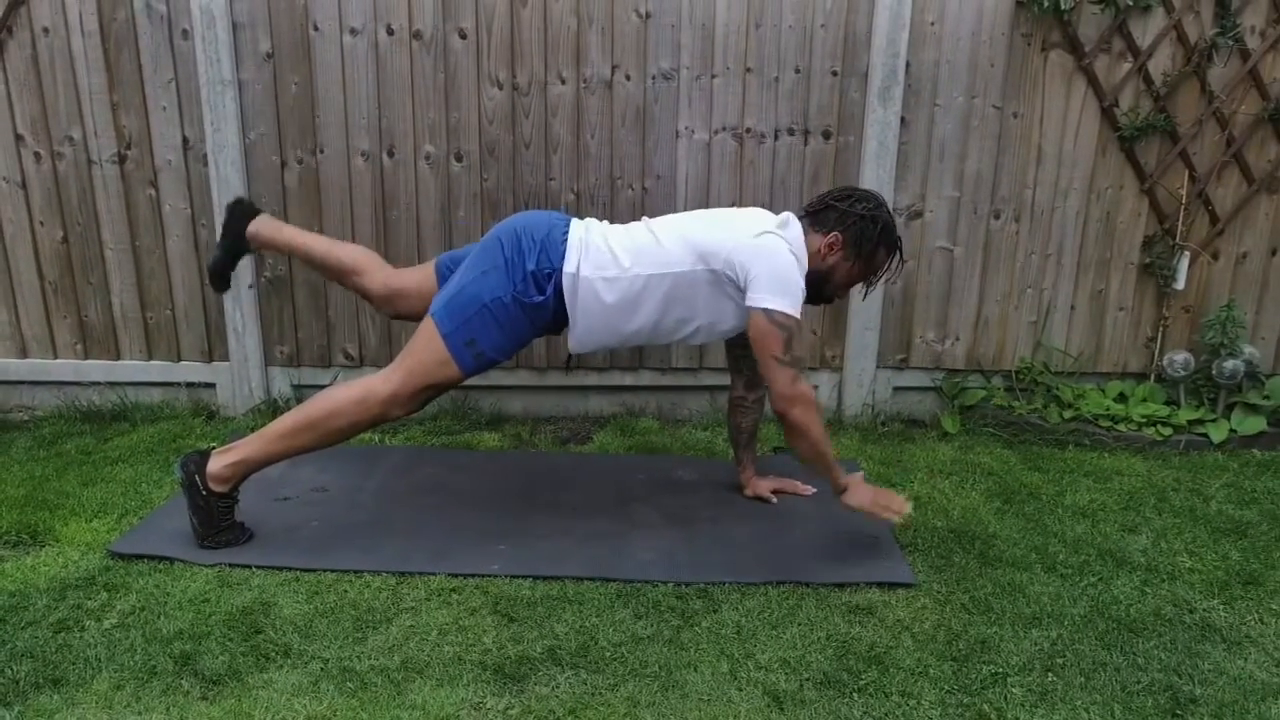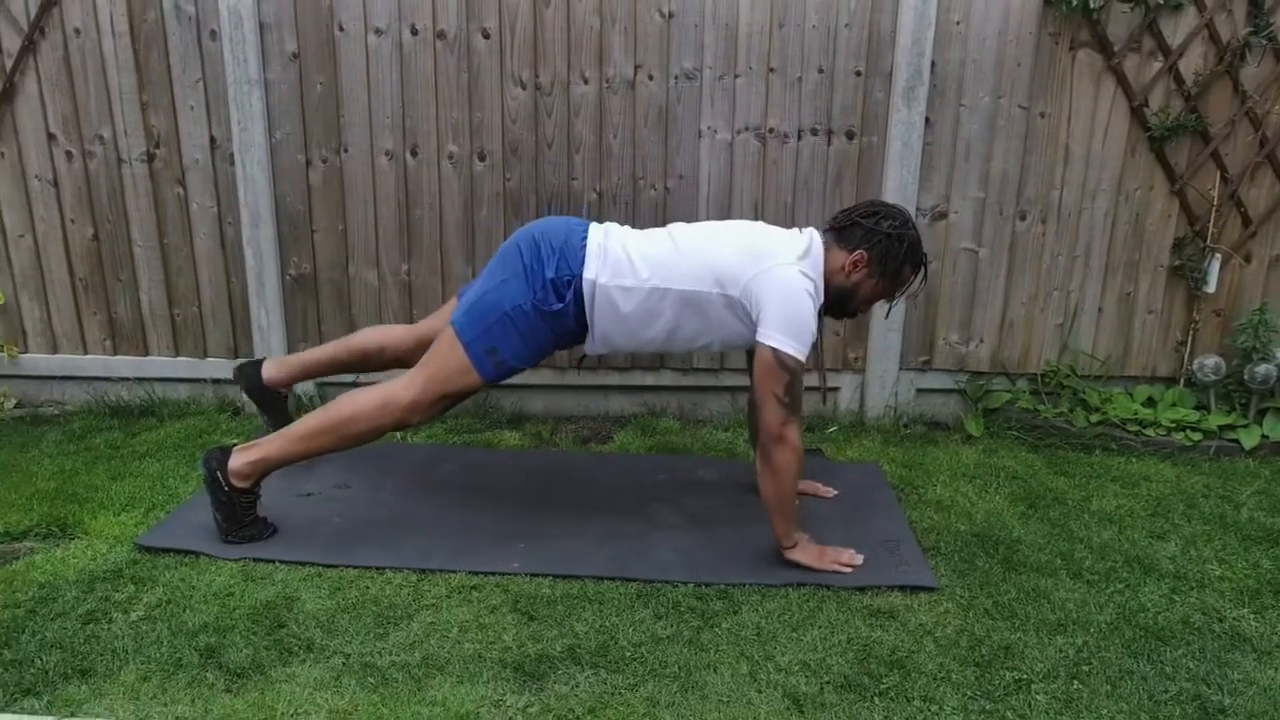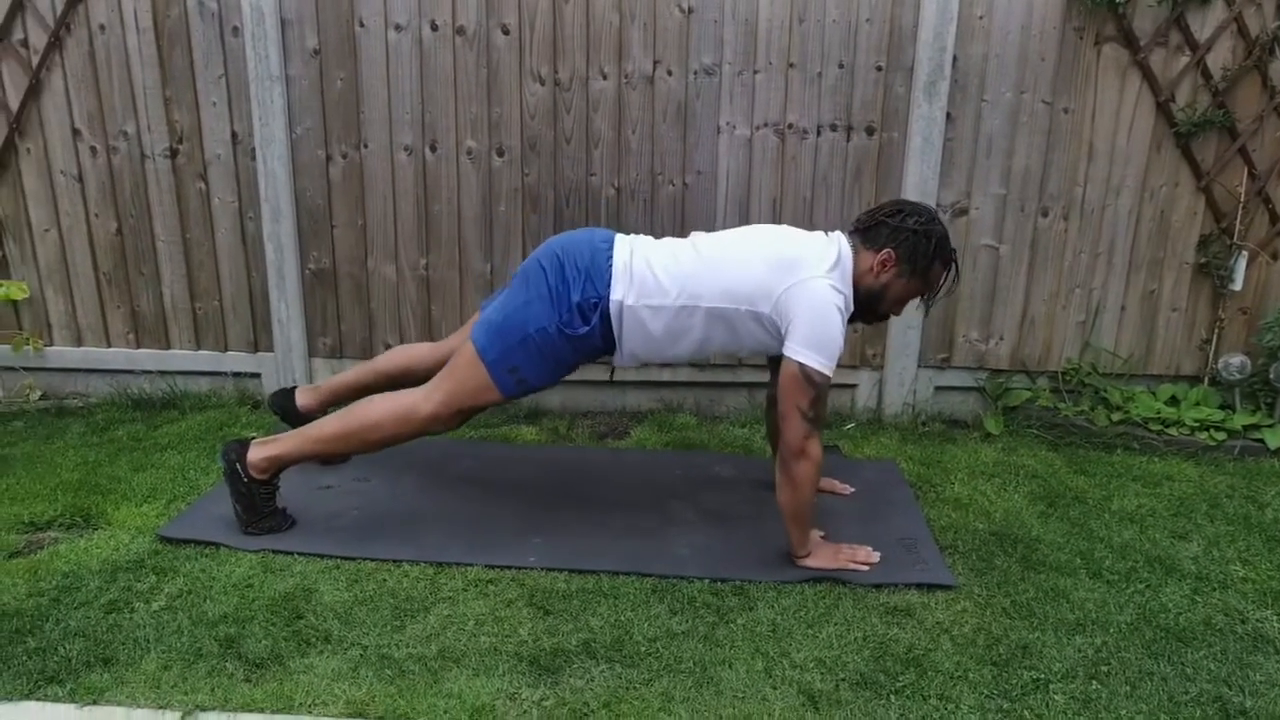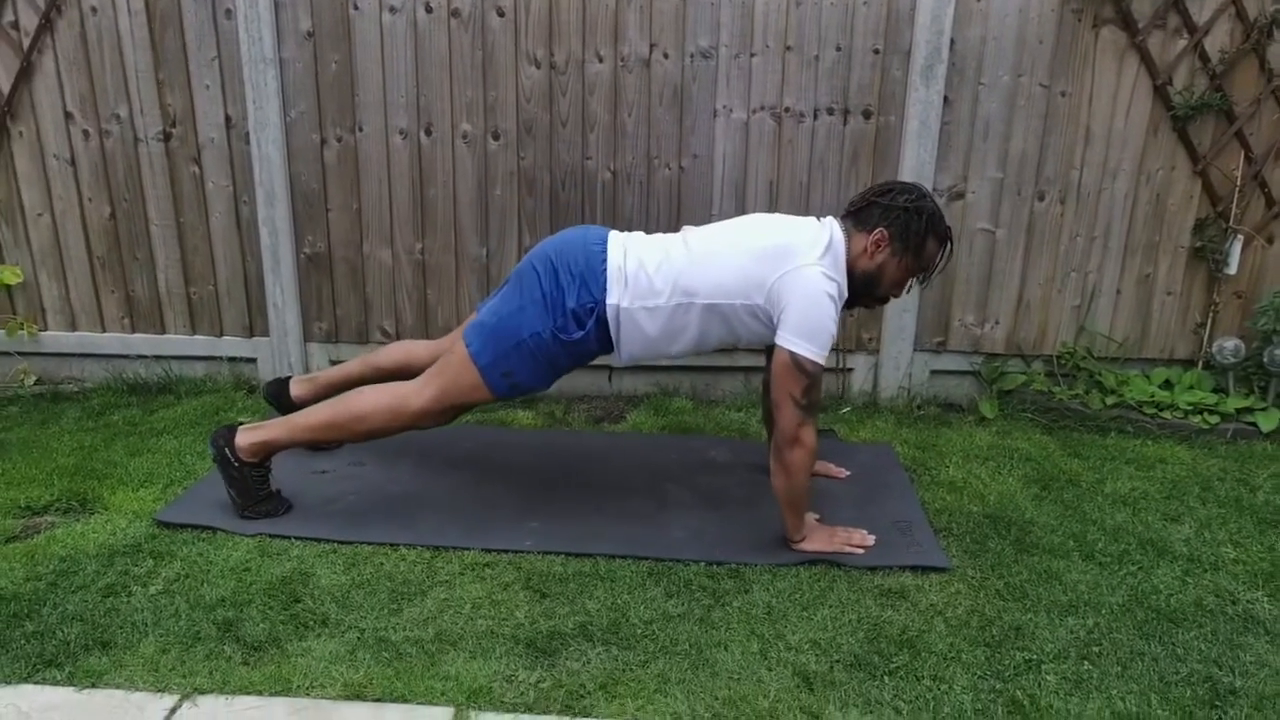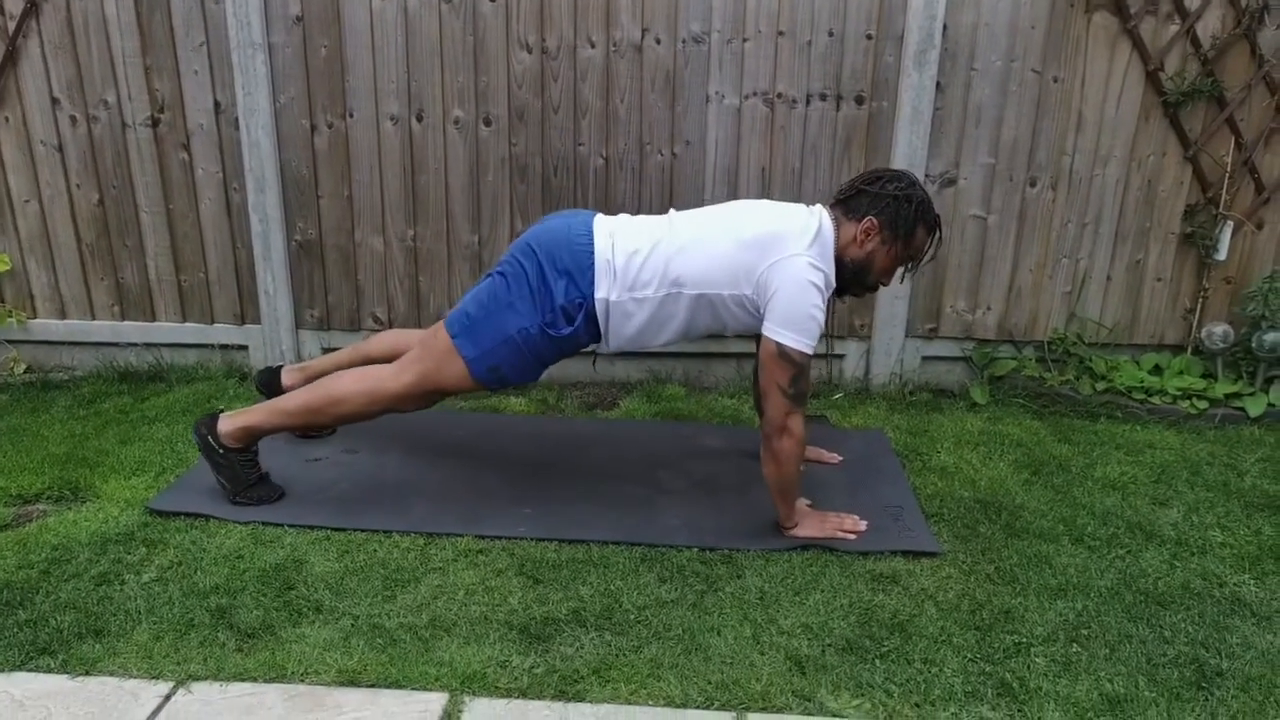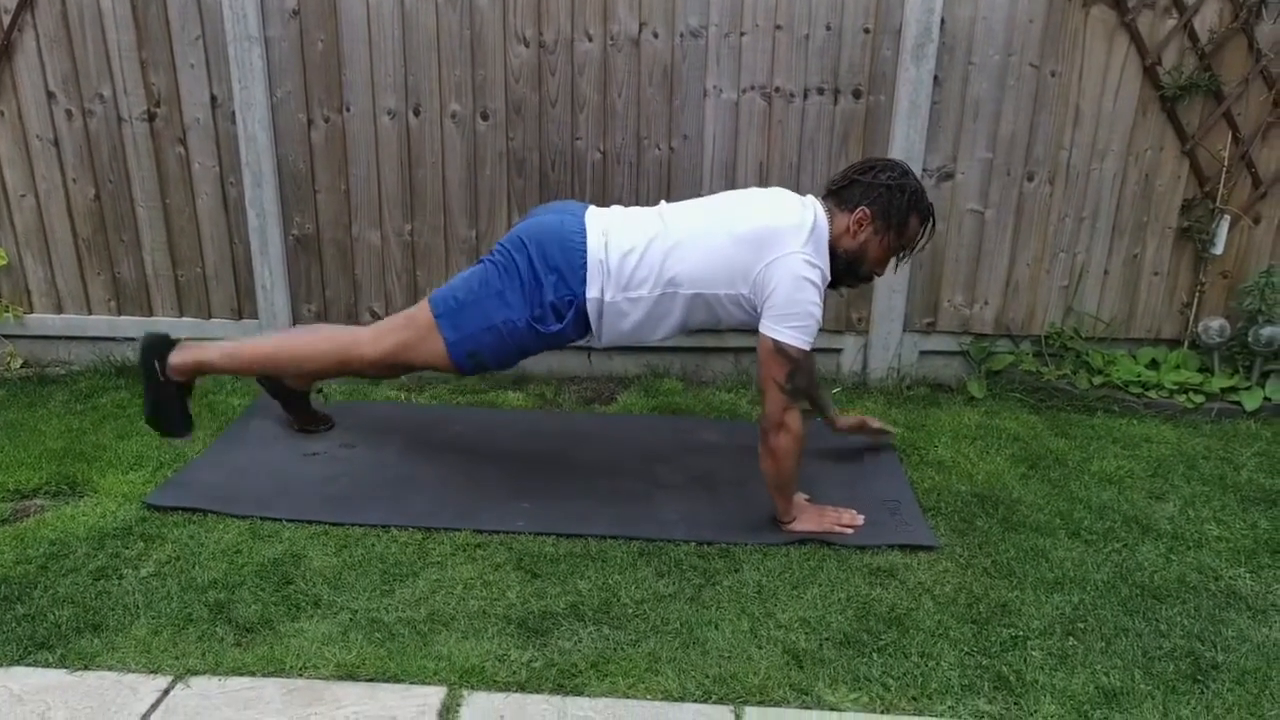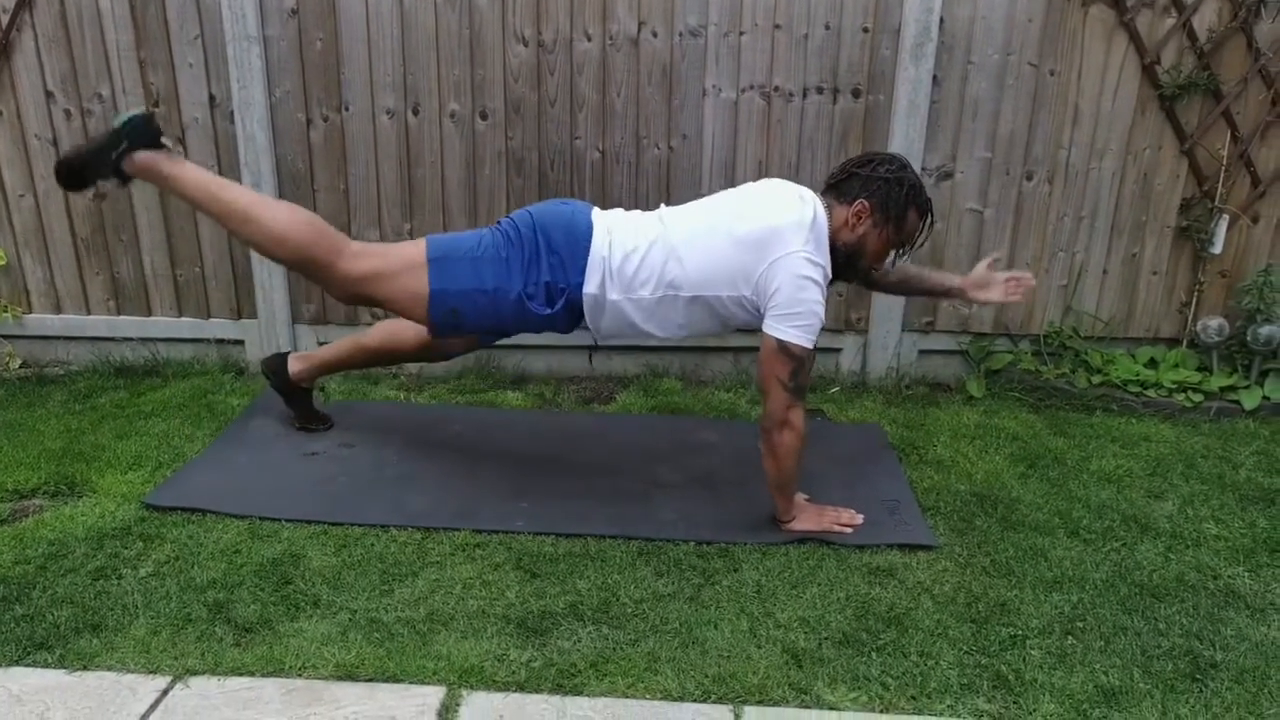
dt=0.3s
person 1, frame 1
left shoulder: (752, 256)
right shoulder: (776, 258)
left elbow: (747, 376)
right elbow: (788, 392)
left wrist: (747, 470)
right wrist: (844, 483)
left hip: (544, 253)
right hip: (537, 268)
left knee: (384, 285)
right knee: (394, 391)
left ankle: (254, 228)
right ankle: (217, 473)
person 1, frame 2
left shoulder: (785, 257)
right shoulder: (794, 288)
left elbow: (762, 395)
right elbow: (779, 425)
left wrist: (776, 473)
right wrist: (793, 541)
left hip: (563, 255)
right hip: (557, 273)
left knee: (419, 339)
right knee: (419, 394)
left ankle: (271, 374)
right ankle: (242, 466)
person 1, frame 3
left shoulder: (812, 258)
right shoulder: (823, 299)
left elbow: (780, 397)
right elbow: (800, 438)
left wrist: (795, 470)
right wrist: (805, 545)
left hip: (586, 267)
right hip: (583, 294)
left knee: (446, 358)
right knee: (441, 403)
left ankle: (307, 400)
right ankle: (260, 459)
person 1, frame 4
left shoulder: (807, 242)
right shoulder: (817, 288)
left elbow: (778, 392)
right elbow: (795, 426)
left wrist: (791, 455)
right wrist: (802, 529)
left hip: (587, 265)
right hip: (580, 295)
left knee: (445, 355)
right knee: (432, 399)
left ankle: (301, 389)
right ankle: (250, 444)
person 1, frame 5
left shoulder: (796, 229)
right shoulder: (803, 277)
right elbow: (781, 411)
left wrist: (784, 442)
right wrist: (792, 514)
left hip: (573, 247)
right hip: (570, 288)
left knee: (433, 346)
right knee: (417, 379)
left ankle: (292, 378)
right ankle: (235, 429)
person 1, frame 6
left shoulder: (791, 215)
right shoulder: (800, 272)
left elbow: (785, 336)
right elbow: (778, 414)
left wrist: (833, 411)
right wrist: (792, 508)
left hip: (565, 241)
right hip: (560, 284)
left knee: (407, 343)
right knee: (387, 344)
left ankle: (296, 376)
right ankle: (182, 359)
person 1, frame 7
left shoulder: (799, 205)
right shoulder: (798, 271)
left elbow: (856, 273)
right elbow: (782, 412)
left wrist: (958, 285)
right wrist: (790, 511)
left hip: (564, 240)
right hip: (556, 274)
left knee: (433, 340)
right knee: (349, 267)
left ankle: (297, 370)
right ankle: (149, 161)
